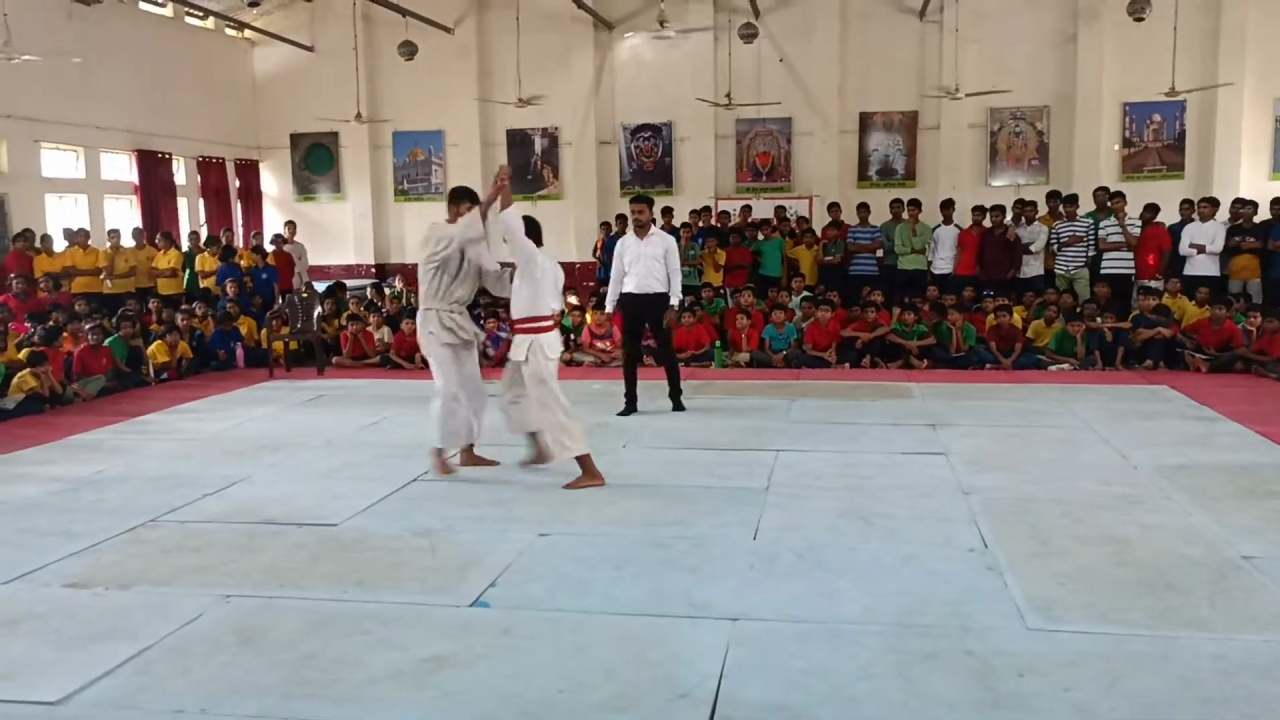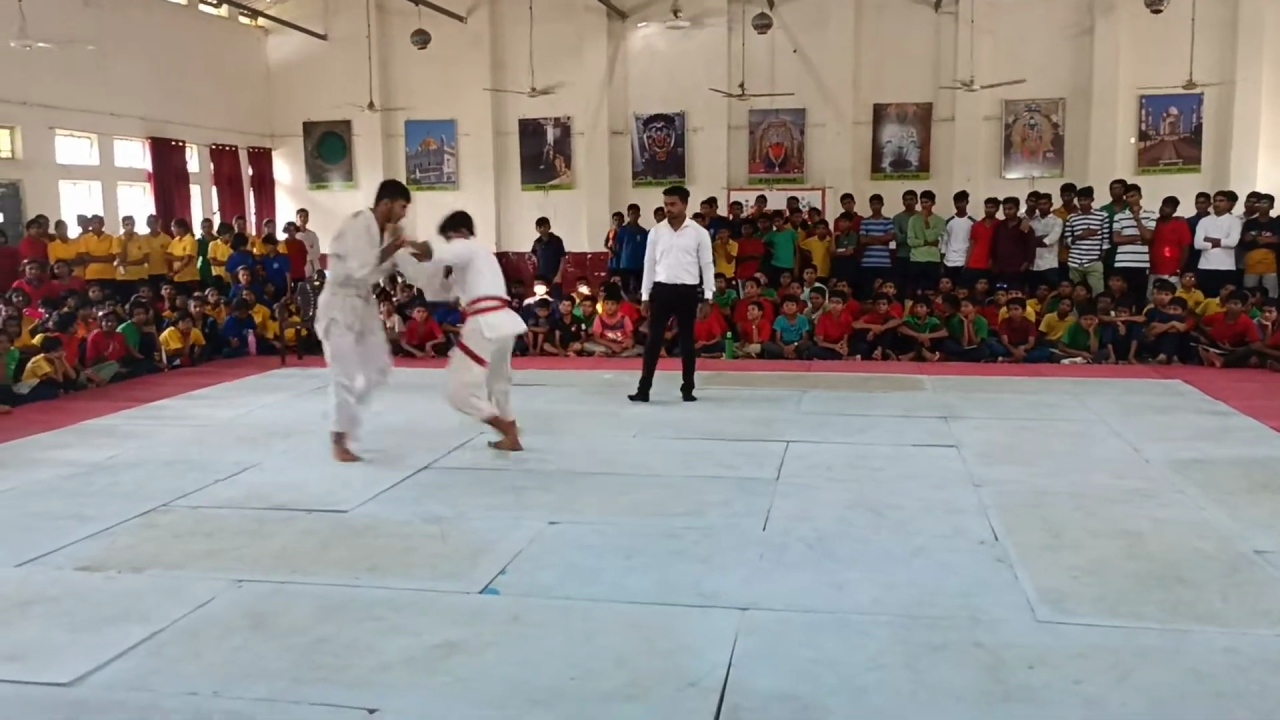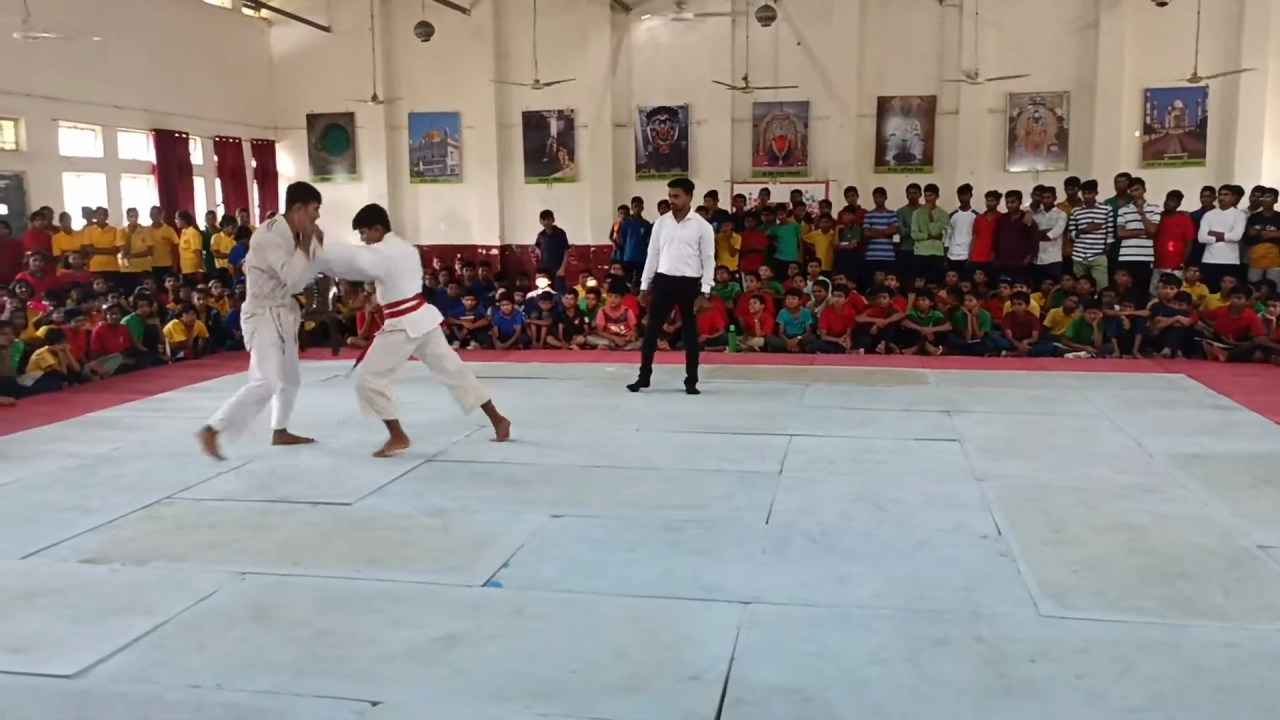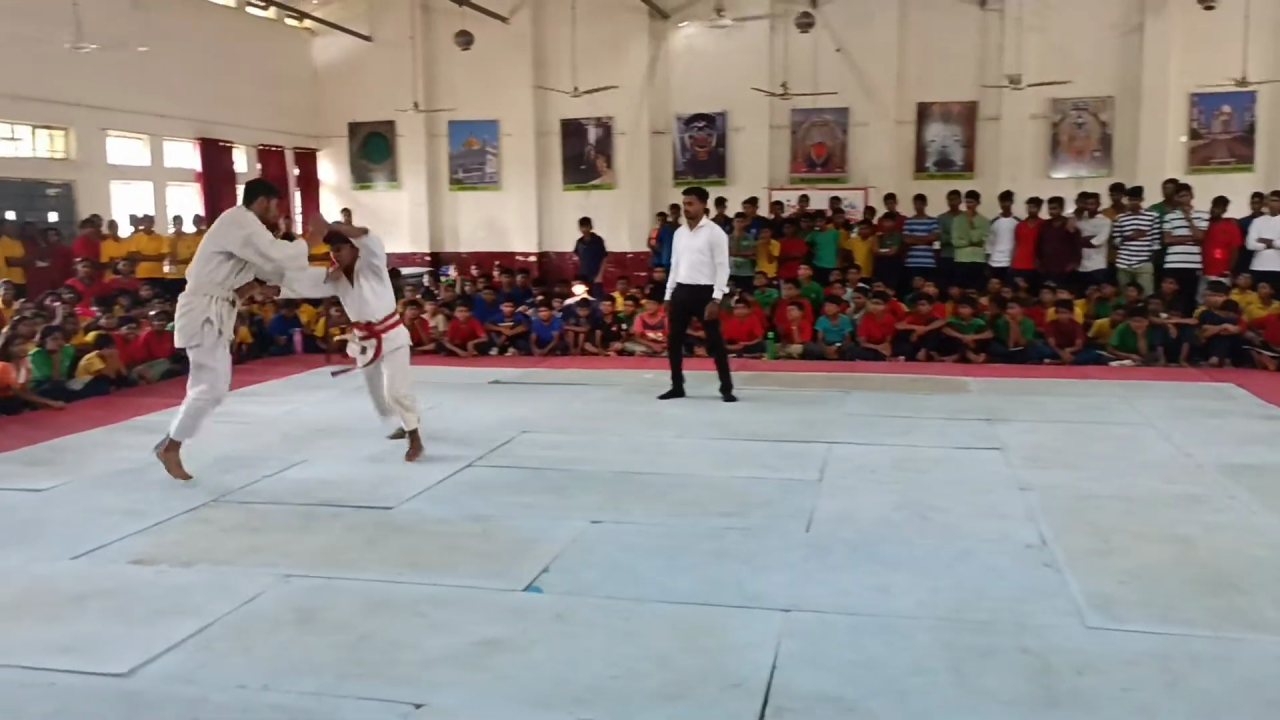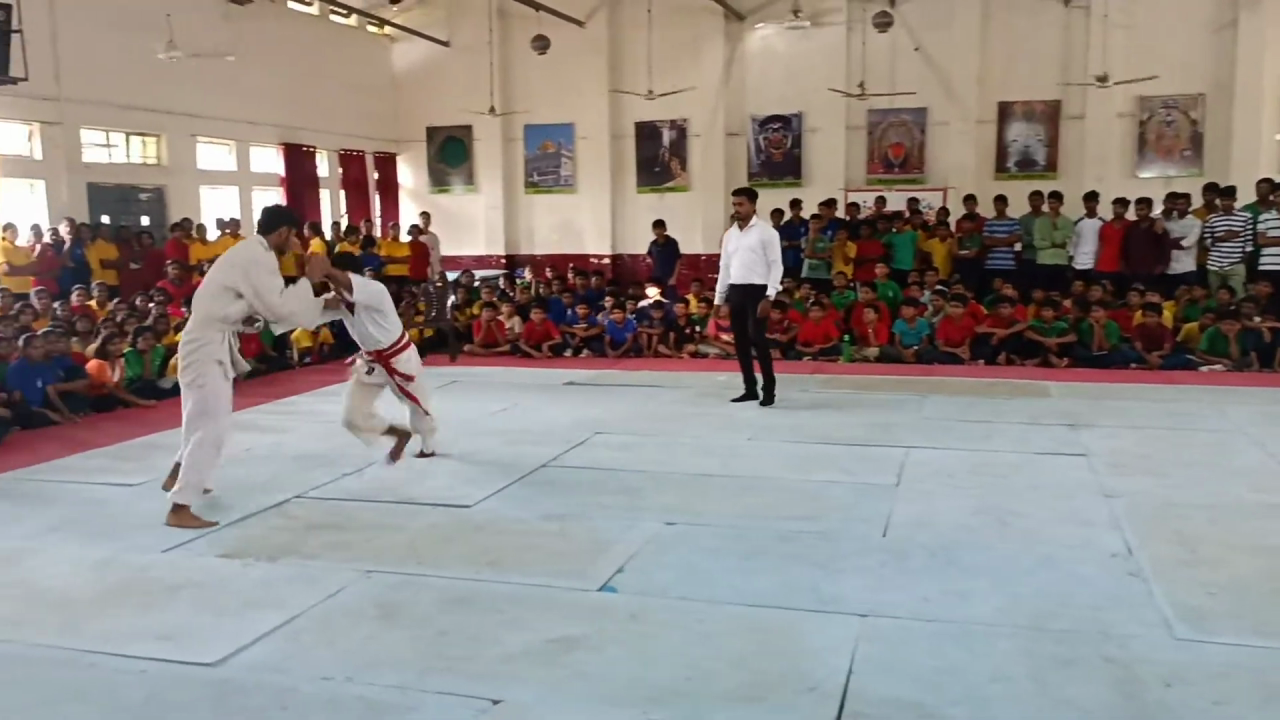
dt=0.4s
person 1, frame 1
left shoulder: (475, 241)
right shoulder: (437, 236)
left elbow: (494, 278)
right elbow: (461, 236)
right wrist: (489, 201)
left hip: (460, 320)
right hip: (436, 320)
left knee: (473, 389)
right knee: (450, 388)
left ankle: (467, 451)
right ankle: (440, 451)
person 1, frame 2
left shoulder: (388, 233)
right shoulder: (357, 228)
right elbow: (356, 271)
right wrist: (387, 252)
left hip: (364, 305)
right hip: (338, 305)
left knee: (378, 367)
right knee: (344, 375)
left ankle: (345, 421)
right ankle: (339, 438)
person 1, frame 3
left shoulder: (300, 236)
right shoulder: (270, 236)
left elbow: (321, 263)
right elbow: (294, 278)
right wrist: (305, 243)
left hip: (284, 313)
right hip: (263, 315)
left knee: (289, 378)
right knee: (266, 383)
left ankle: (280, 431)
right ankle: (211, 430)
person 1, frame 4
left shoulder: (247, 231)
right shoulder: (237, 221)
left elbow: (275, 268)
right elbow: (280, 257)
right wrist: (309, 242)
left hip: (215, 311)
right hip: (202, 311)
left knee: (213, 385)
right knee: (211, 387)
left ankle: (168, 443)
right ankle: (172, 446)
person 1, frame 5
left shoulder: (249, 252)
right shoulder: (258, 258)
left elbow: (275, 300)
right elbow: (280, 307)
right wrist: (311, 280)
left hip: (204, 339)
right hip: (208, 344)
left knee: (200, 422)
right knee: (210, 431)
left ankle: (179, 474)
right ankle: (179, 508)
person 2, frame 1
left shoulder: (533, 260)
right shoulder: (550, 265)
left elbow: (514, 234)
left wrist: (505, 194)
left hip: (535, 342)
right hip: (539, 338)
left knee: (551, 405)
right knee: (512, 397)
left ankle: (591, 472)
right ankle: (540, 449)
person 2, frame 2
left shoulder: (468, 250)
right shoulder: (482, 253)
left elbow: (436, 252)
right elbow: (454, 286)
left hip: (486, 324)
right hip: (504, 321)
left knee: (460, 389)
right knee: (496, 381)
left ankle: (508, 431)
right ankle: (510, 436)
person 2, frame 3
left shoulder: (381, 253)
right shoulder: (405, 248)
left elbow: (350, 257)
left wrist: (316, 236)
left hip: (404, 324)
right hip: (423, 317)
left knee: (369, 378)
right knee: (452, 369)
left ankle: (398, 436)
right ankle: (498, 421)
person 2, frame 4
left shoulder: (371, 262)
right shoulder: (333, 277)
left elbow: (370, 240)
right elbow: (298, 282)
left wrist: (332, 227)
left hip: (391, 338)
right hip: (365, 342)
left knee: (396, 390)
right knee: (381, 395)
left ankle: (414, 438)
right ankle: (410, 422)
person 2, frame 5
left shoulder: (375, 291)
right shoulder: (339, 300)
left elbow: (353, 285)
left hip: (400, 359)
right hip: (370, 364)
left knee: (417, 412)
right knee: (354, 417)
left ankle: (427, 447)
right ankle: (398, 434)
person 3, frame 1
left shoulder: (666, 240)
right shoulder: (623, 243)
left elbow: (675, 273)
right elbow: (616, 276)
left wrist: (673, 305)
right wrist: (610, 307)
left hip: (657, 299)
right hip: (631, 300)
left knee: (665, 350)
right knee: (630, 353)
left ankle: (676, 397)
right ankle: (630, 402)
person 3, frame 2
left shoulder: (699, 233)
right shoulder: (656, 232)
left elbow: (707, 266)
right elbow: (649, 265)
left wrist: (707, 298)
right wrist: (645, 296)
left hip: (687, 291)
right hip: (662, 289)
left knee: (687, 341)
right knee: (653, 339)
left ankle: (688, 388)
right ankle: (644, 388)
person 3, frame 3
left shoulder: (702, 226)
right shoulder: (661, 223)
left elbow: (708, 260)
right elbow: (653, 254)
left wrist: (704, 292)
right wrist: (645, 285)
left hip: (689, 283)
right hip: (663, 280)
left knee: (690, 333)
right knee: (652, 328)
left ankle: (691, 381)
right ankle: (644, 376)
person 3, frame 4
left shoulder: (715, 233)
right shoulder: (680, 233)
left elbow: (722, 267)
left wrist: (716, 299)
right wrist: (669, 295)
left hip: (704, 291)
right hip: (682, 290)
left knee: (714, 341)
right knee: (674, 339)
left ankle: (726, 387)
right ankle: (677, 386)
person 3, frame 5
left shoulder: (766, 231)
right shoulder: (729, 234)
left elbow: (776, 265)
right elbow: (724, 268)
left wrist: (769, 297)
right wrist: (718, 298)
left hip: (757, 291)
right hip: (736, 292)
left knee: (757, 339)
right knee: (740, 343)
left ankle: (768, 387)
right ankle: (750, 389)
